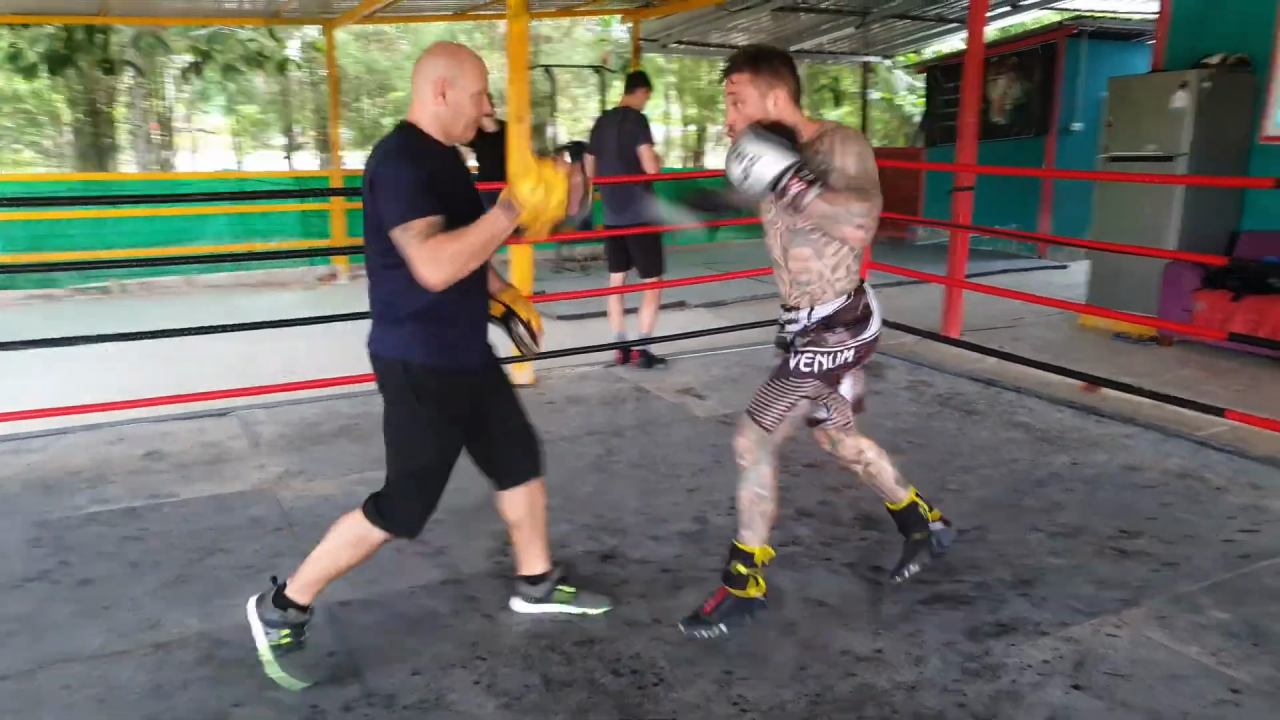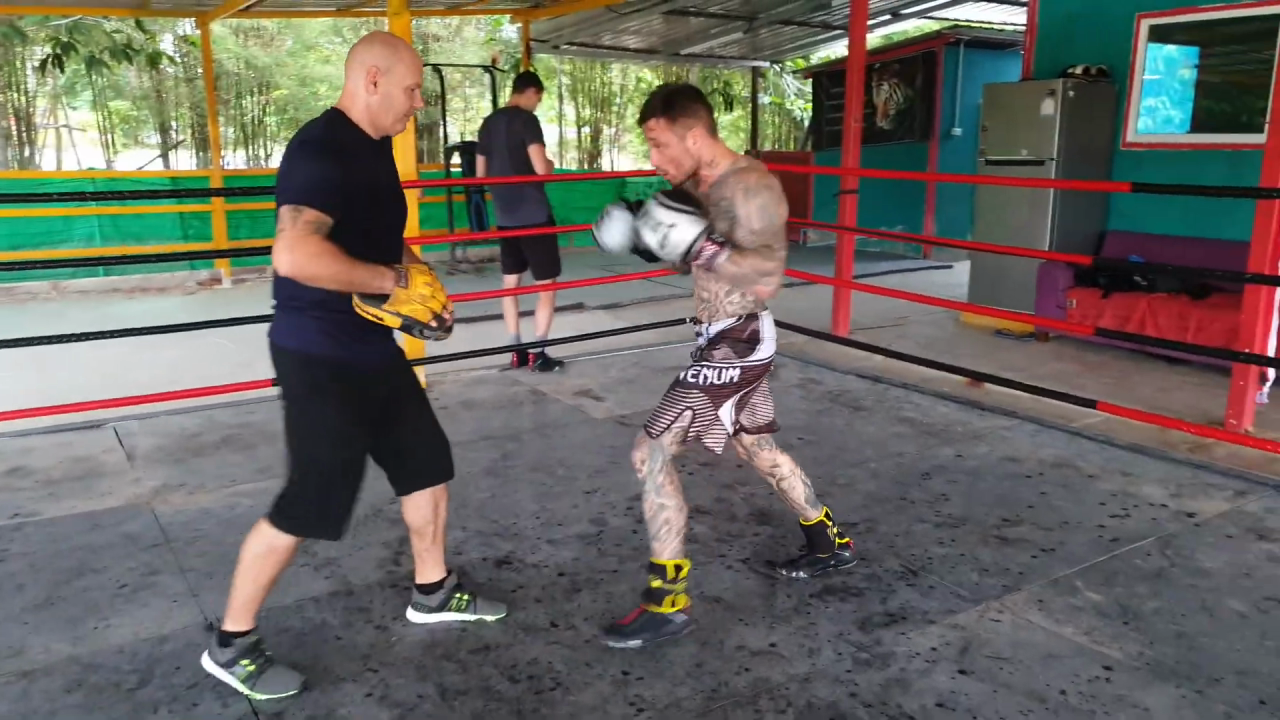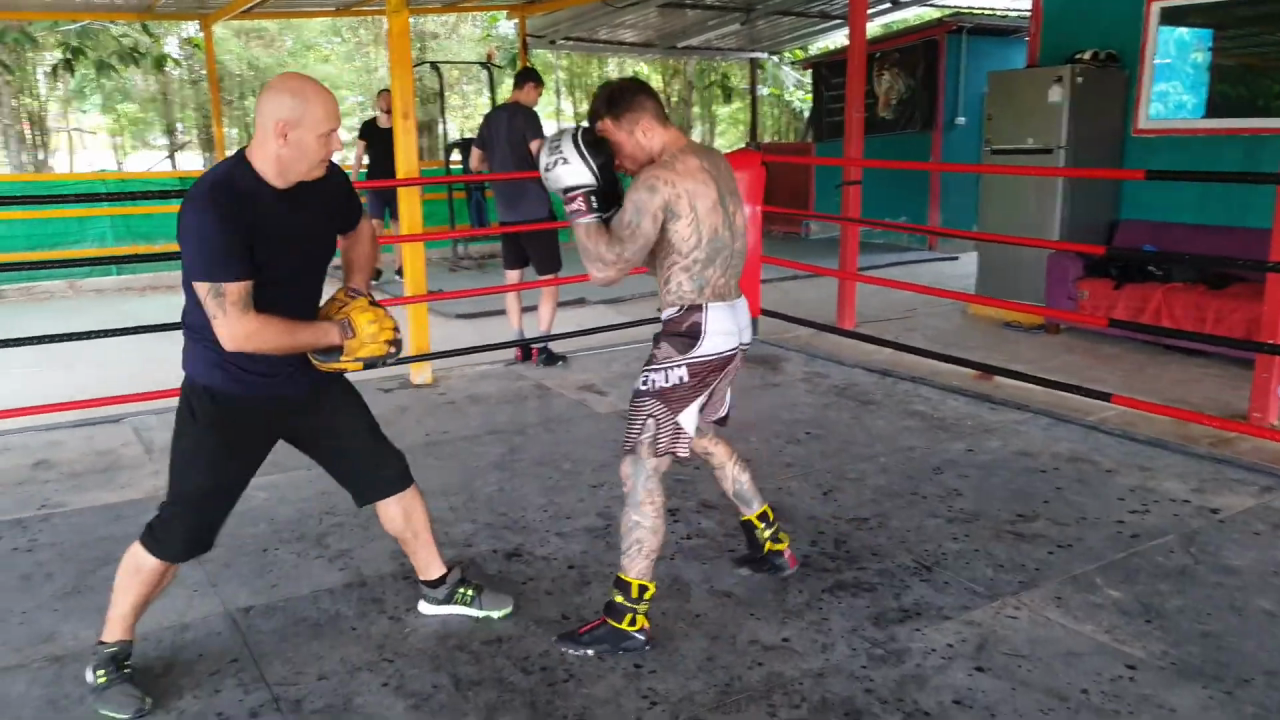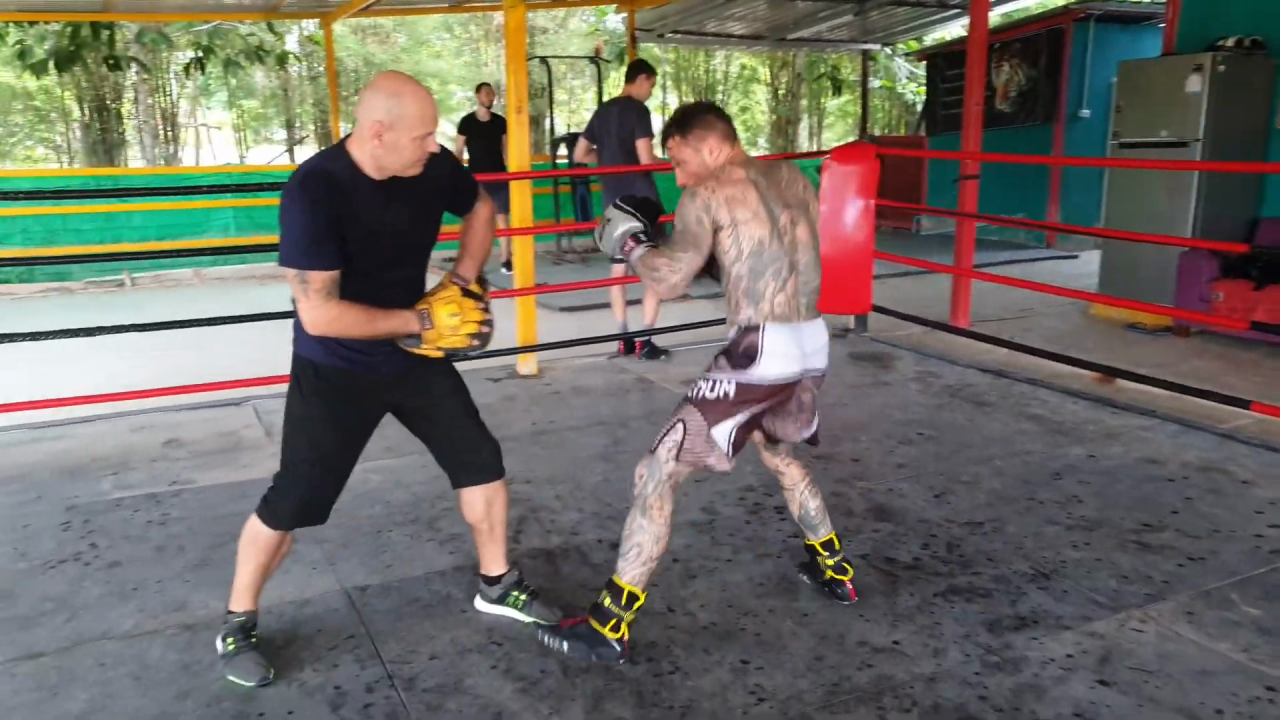
dt=0.4s
person 1, frame 1
left shoulder: (445, 155)
right shoulder: (403, 163)
right elbow: (437, 268)
left wrist: (499, 291)
right wrist: (515, 209)
left hip: (464, 350)
right hip: (418, 360)
left knee: (521, 460)
right knee: (402, 508)
left ankle: (537, 582)
right ankle: (285, 606)
person 1, frame 2
left shoulder: (374, 146)
right shoulder: (323, 147)
right elbow: (295, 255)
left wrist: (415, 274)
right wrist: (394, 284)
left hip: (369, 348)
right hip: (319, 355)
left knee: (427, 462)
right knee: (312, 504)
left ankle: (432, 591)
right ankle: (232, 642)
person 1, frame 3
left shoulder: (326, 181)
right shoulder: (214, 204)
left elbow: (358, 231)
right elbow: (234, 333)
left wrist: (355, 296)
right wrist: (340, 330)
left hip: (307, 375)
right hip: (226, 390)
left knee: (388, 473)
right knee: (179, 529)
left ankle: (439, 584)
right ankle: (110, 653)
person 1, frame 4
left shoulder: (432, 167)
right shoulder: (314, 192)
left elbow: (480, 209)
right elbow: (319, 315)
left wrist: (461, 284)
right wrist: (421, 321)
left hip: (413, 353)
right hip: (334, 366)
left knee: (481, 460)
right knee: (292, 499)
left ankle: (497, 584)
right ankle: (237, 624)
person 2, frame 1
left shoulder: (842, 145)
right shoulder: (762, 146)
left elbow: (859, 225)
left wrist: (788, 179)
left hip: (838, 321)
right hip: (806, 321)
left knee: (753, 439)
right knee: (838, 436)
left ankle: (744, 587)
right ankle: (922, 521)
person 2, frame 2
left shoulder: (754, 184)
right shoulder: (693, 182)
left elbow: (766, 277)
right elbow: (675, 249)
left wrist: (696, 244)
right wrist: (640, 235)
left hip: (737, 343)
right hip: (719, 338)
left knee: (650, 453)
right knee: (758, 449)
left ankle: (666, 599)
right ankle: (829, 541)
person 2, frame 3
left shoulder: (658, 181)
right shoulder: (713, 161)
left elbow: (605, 267)
left wrist: (578, 195)
right wrist: (607, 204)
left hip: (692, 334)
right hip: (729, 321)
left knee: (639, 470)
right knee: (702, 437)
left ankle: (627, 619)
right ankle: (771, 545)
person 2, frame 4
left shoulder: (707, 196)
right shoulder: (792, 177)
left elbow: (669, 278)
left wrist: (628, 238)
left hip: (757, 354)
right hip: (810, 344)
left knee: (655, 475)
right knee: (779, 455)
left ankle: (608, 626)
right ankle: (834, 572)
person 3, frame 1
left shoulder: (601, 122)
right shoulder: (636, 119)
left elbow: (590, 172)
right elbow: (651, 168)
right wrist: (658, 161)
left hip: (612, 214)
right hip: (640, 213)
left knee: (616, 280)
right knee: (652, 281)
left ankle: (620, 348)
right ankle: (641, 349)
person 3, frame 2
left shoulder: (489, 123)
right shoulder: (526, 120)
left elbow: (481, 174)
right elbow: (540, 168)
right wrist: (550, 165)
left hip: (505, 216)
right hip: (534, 214)
left knee: (510, 282)
right knee: (546, 283)
left ankle: (517, 351)
right ankle: (537, 354)
person 3, frame 3
left shoulder: (490, 118)
right shoulder: (526, 116)
left elbow: (475, 163)
left hip: (506, 211)
right hip: (535, 209)
left knee: (513, 277)
right knee: (549, 278)
left ankle: (520, 346)
right ankle: (541, 348)
person 3, frame 4
left shoulder: (603, 111)
right shoulder: (637, 110)
left elbow: (580, 155)
right elbow: (646, 161)
left hip: (614, 204)
left knee: (618, 270)
left ankle: (624, 339)
right ankle: (644, 342)
